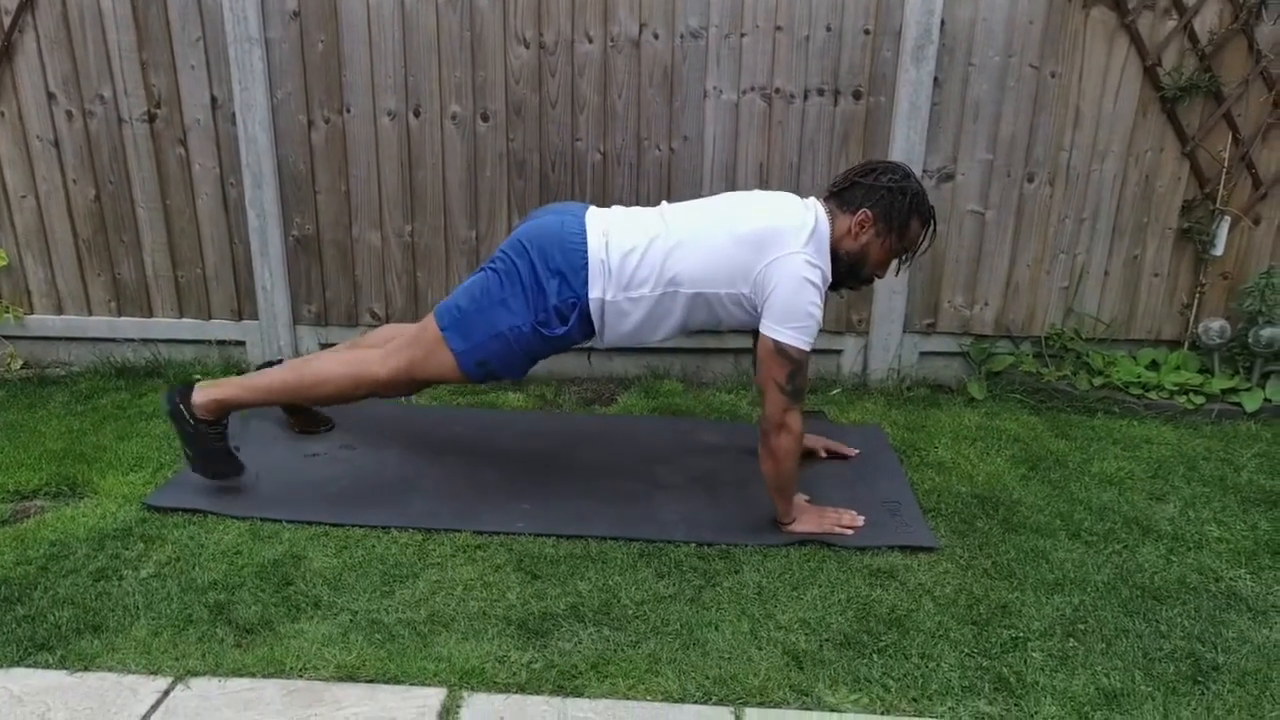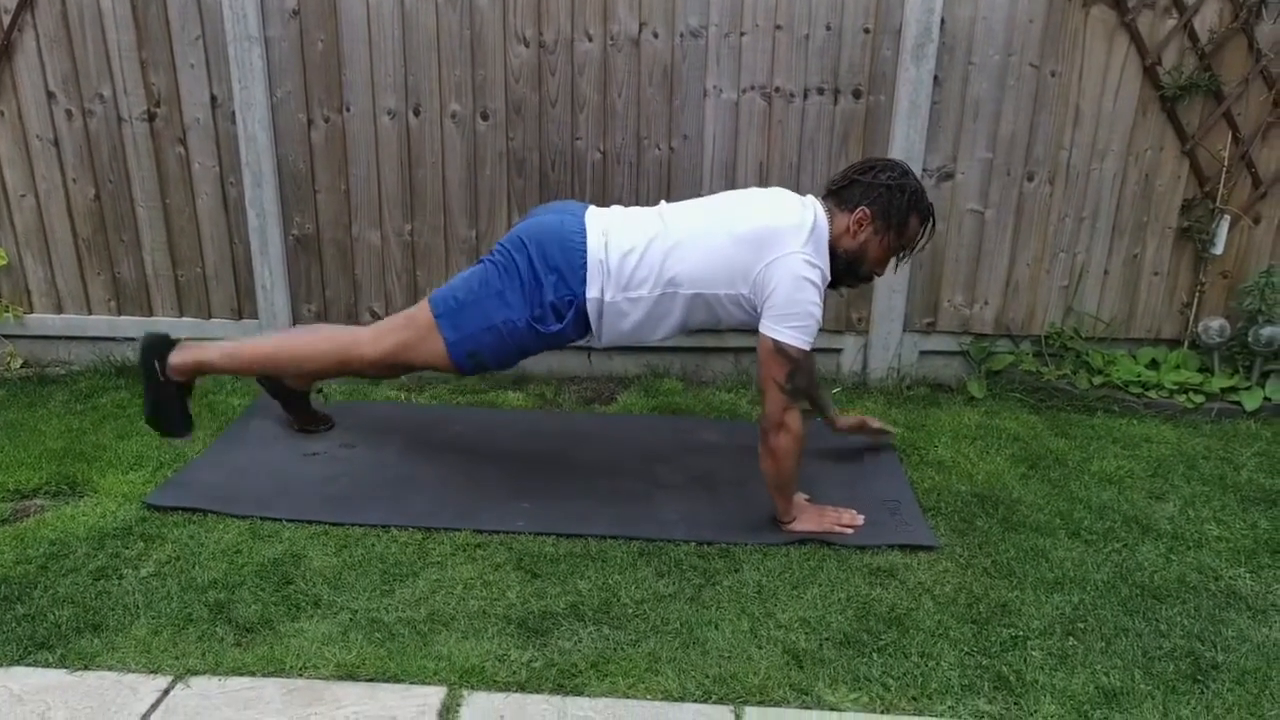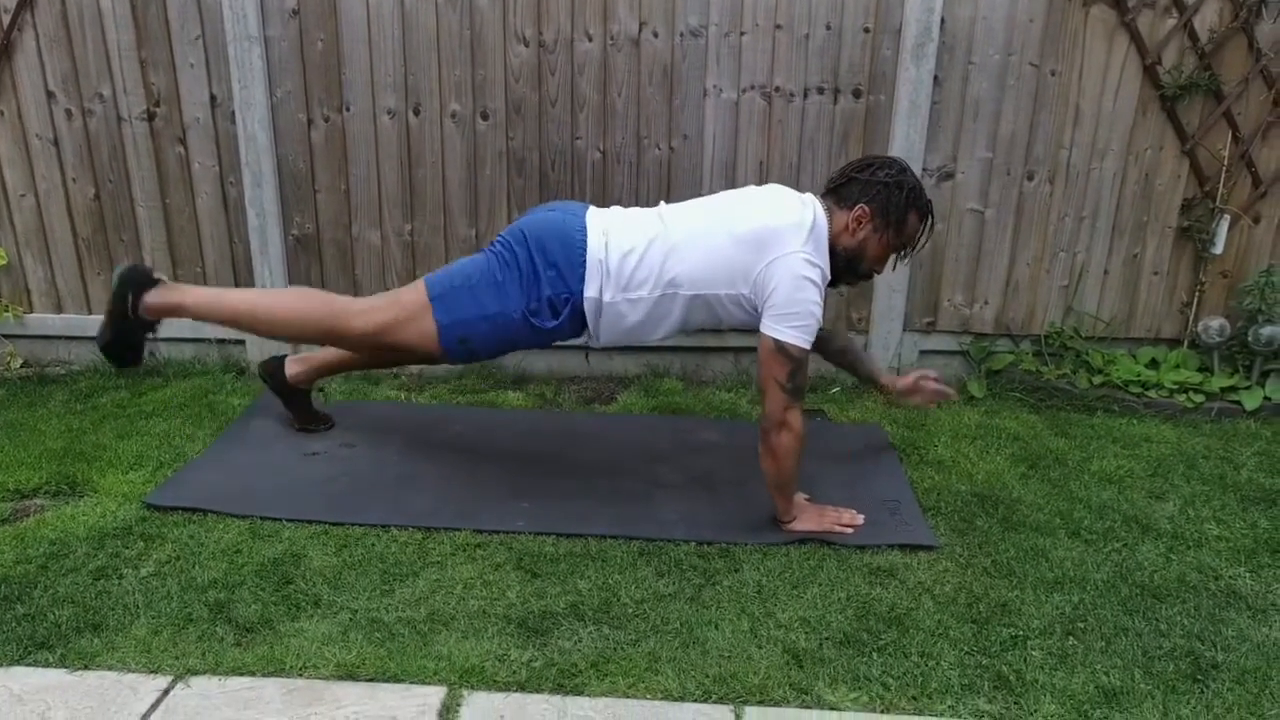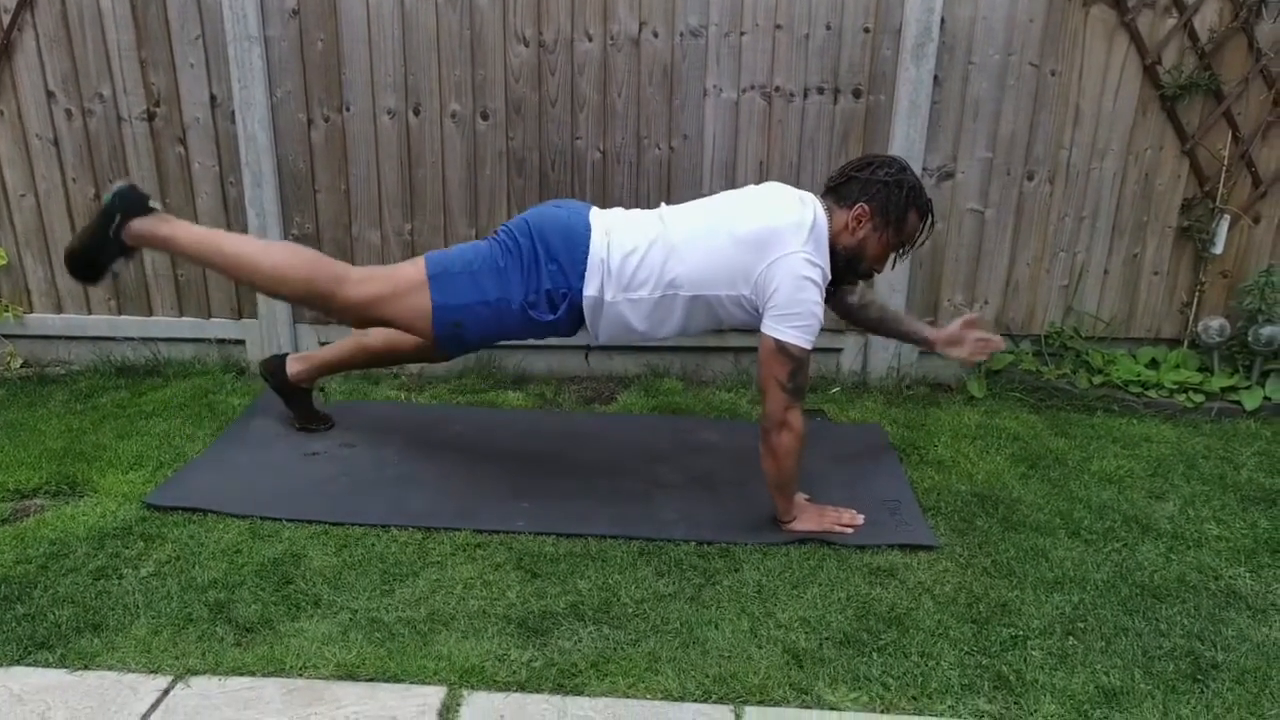
dt=0.1s
person 1, frame 1
left shoulder: (791, 218)
right shoulder: (800, 273)
right elbow: (779, 410)
left wrist: (797, 437)
right wrist: (791, 511)
left hip: (567, 241)
right hip: (564, 286)
left knee: (424, 342)
right knee: (403, 366)
left ankle: (282, 376)
right ankle: (210, 402)
person 1, frame 2
left shoulder: (791, 215)
right shoulder: (800, 272)
left elbow: (785, 336)
right elbow: (778, 414)
left wrist: (833, 411)
right wrist: (792, 508)
left hip: (565, 241)
right hip: (560, 284)
left knee: (407, 343)
right knee: (387, 344)
left ankle: (296, 376)
right ankle: (182, 359)
person 1, frame 3
left shoulder: (791, 212)
right shoulder: (800, 270)
left elbow: (805, 327)
right elbow: (780, 413)
left wrist: (884, 378)
right wrist: (792, 509)
left hip: (563, 240)
right hip: (558, 283)
left knee: (389, 327)
right knee: (371, 322)
left ankle: (294, 375)
right ankle: (155, 297)
person 1, frame 4
left shoulder: (793, 208)
right shoulder: (798, 273)
left elbow: (837, 289)
right elbow: (781, 413)
left wrist: (926, 334)
right wrist: (791, 511)
left hip: (562, 242)
right hip: (555, 278)
left knee: (425, 335)
right knee: (351, 295)
left ankle: (295, 373)
right ankle: (144, 225)
